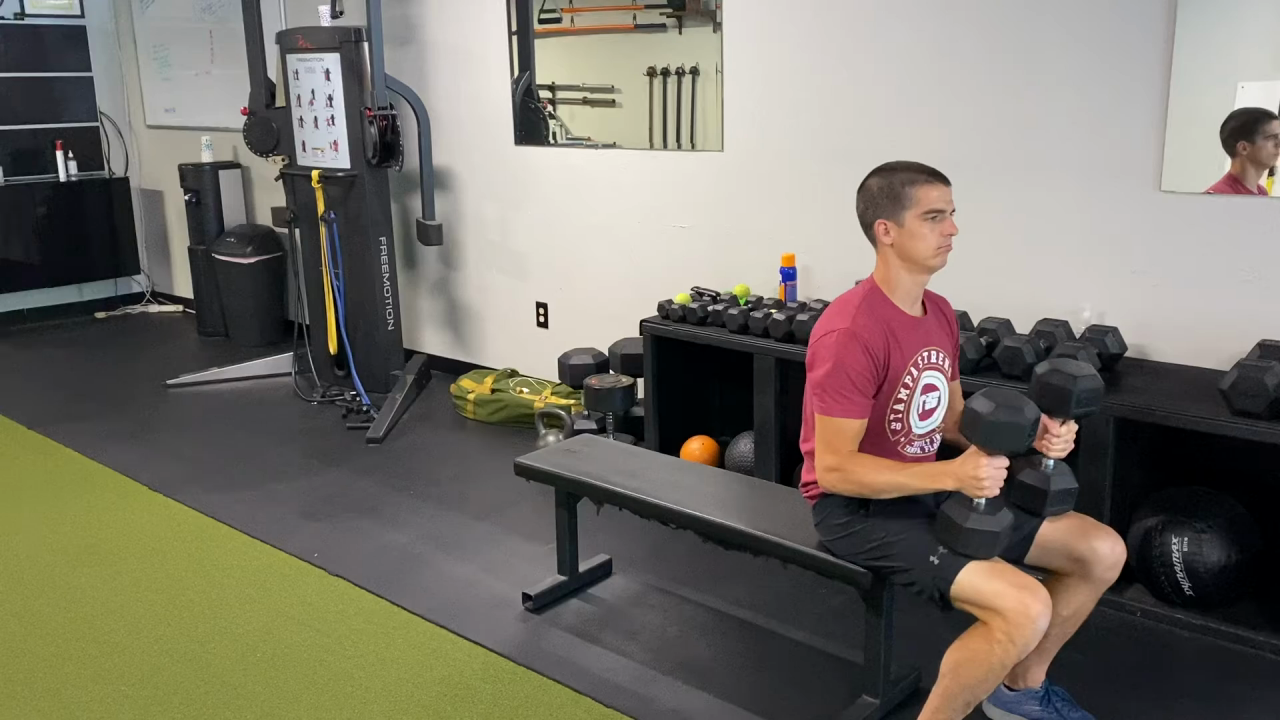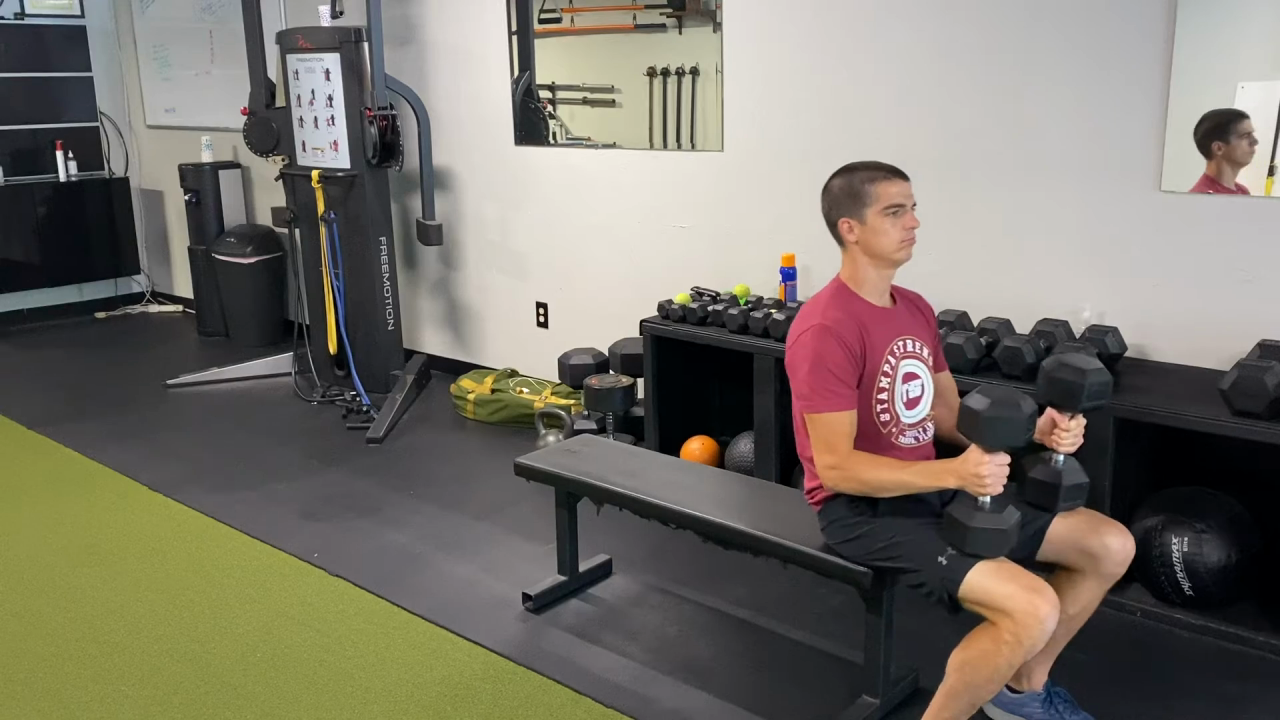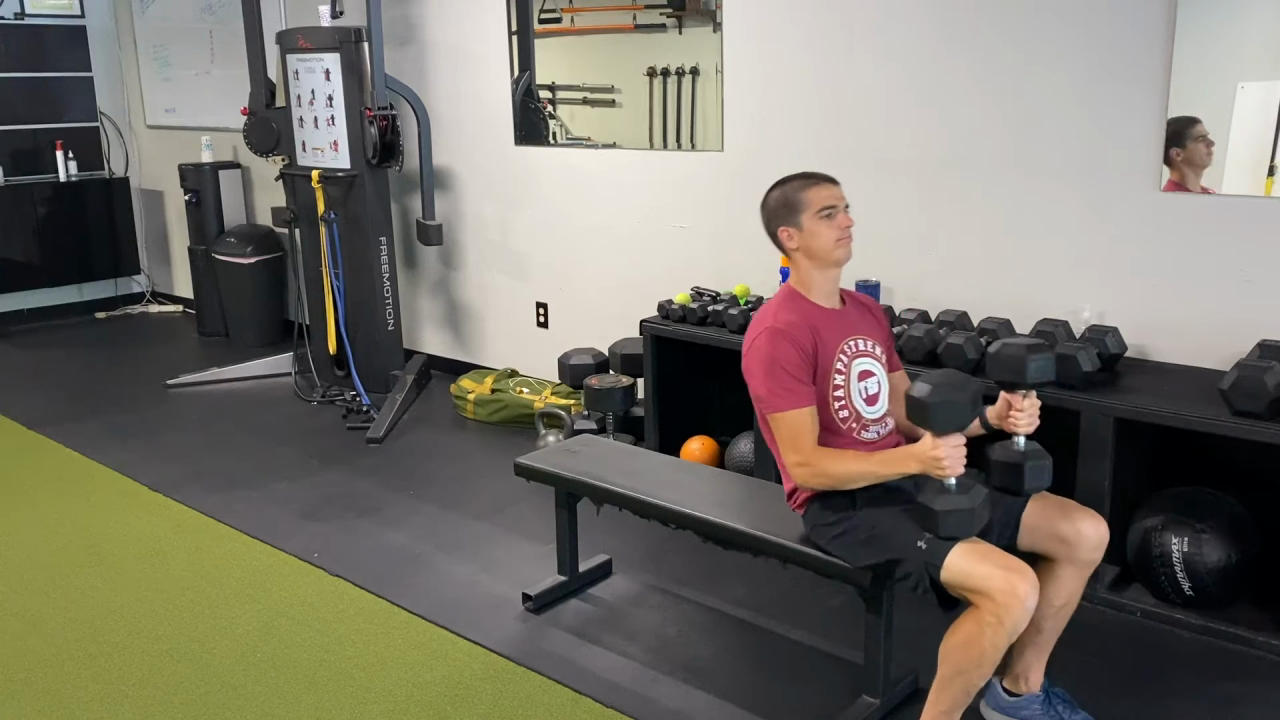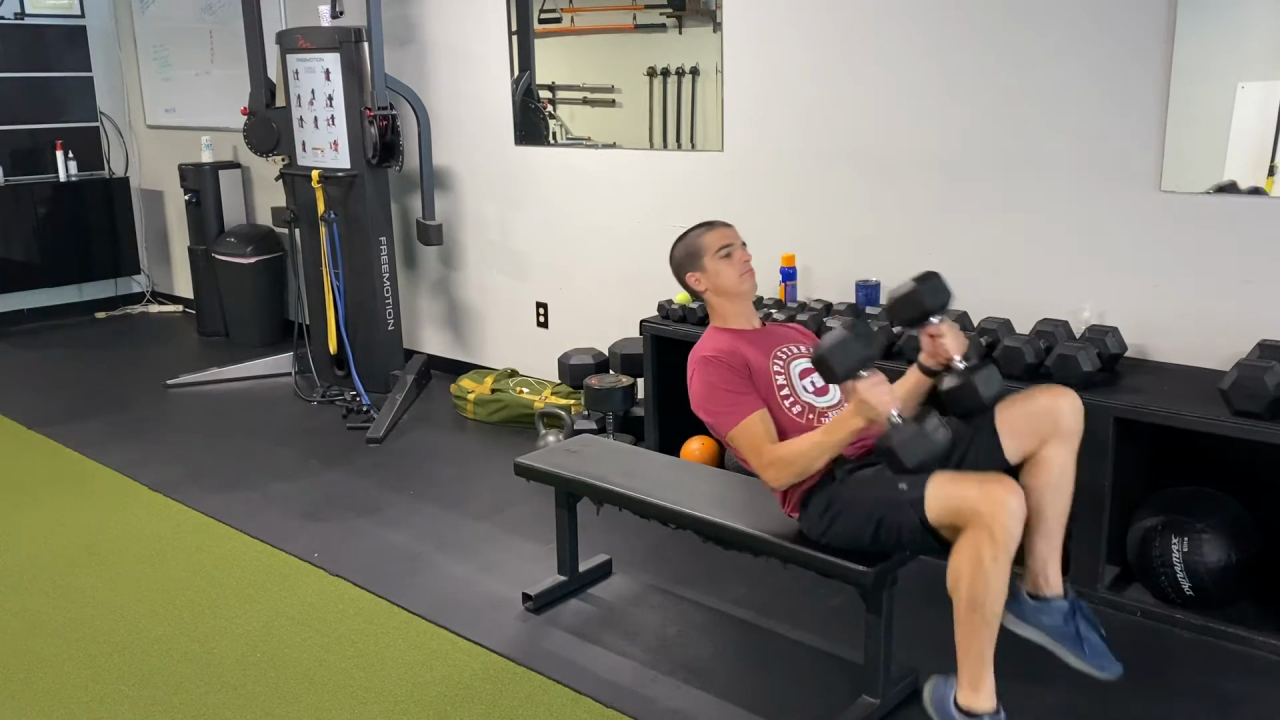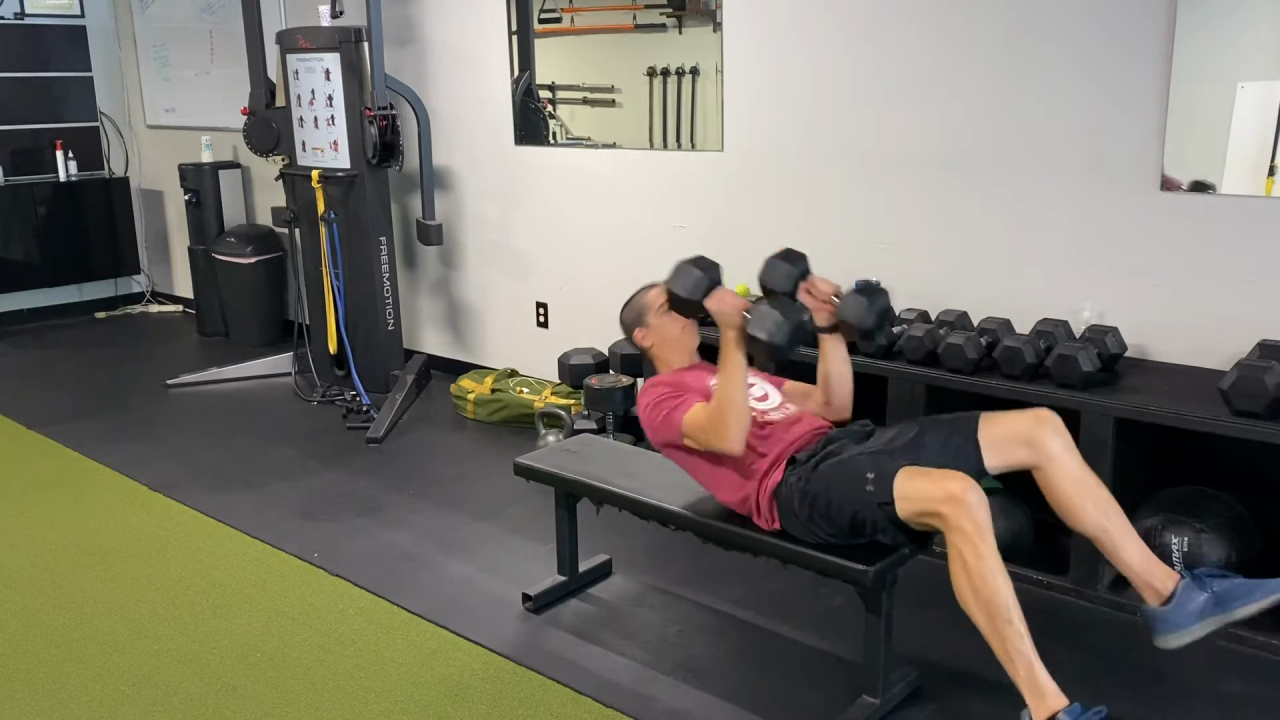
dt=0.4s
person 1, frame 1
left shoulder: (939, 313)
right shoulder: (852, 332)
left elbow: (953, 420)
right elbow: (835, 468)
left wrist: (1027, 433)
right wrist: (951, 475)
left hip: (928, 487)
right hip: (859, 507)
left knee: (1101, 551)
right knee: (1024, 609)
person 1, frame 2
left shoulder: (915, 308)
right shoulder: (826, 328)
left elbow: (951, 415)
right elbow: (835, 467)
left wrist: (1032, 430)
right wrist: (952, 474)
left hip: (927, 486)
right hip: (863, 507)
left knee: (1110, 547)
right knee: (1033, 611)
person 1, frame 3
left shoulder: (866, 311)
right shoulder: (778, 332)
left elbow: (907, 414)
right elbow: (804, 464)
left wrist: (989, 417)
right wrist: (913, 459)
left hip: (904, 478)
right hip: (842, 504)
left knee: (1085, 534)
right knee: (1012, 590)
person 1, frame 4
left shoulder: (793, 335)
right shoulder: (713, 361)
right elbow: (775, 468)
left wrist: (928, 366)
right wrist: (857, 415)
left hip: (889, 459)
right hip: (833, 495)
left knee: (1057, 407)
right knee: (998, 500)
left ankle: (1043, 597)
person 1, frame 5
left shoulder: (731, 365)
right shoulder: (660, 394)
left elbow: (837, 406)
right elbow: (730, 437)
left wrist: (827, 326)
right wrist: (731, 335)
left hip: (849, 448)
right hip: (797, 486)
left knee: (1039, 427)
right knee: (958, 499)
left ankle: (1168, 595)
